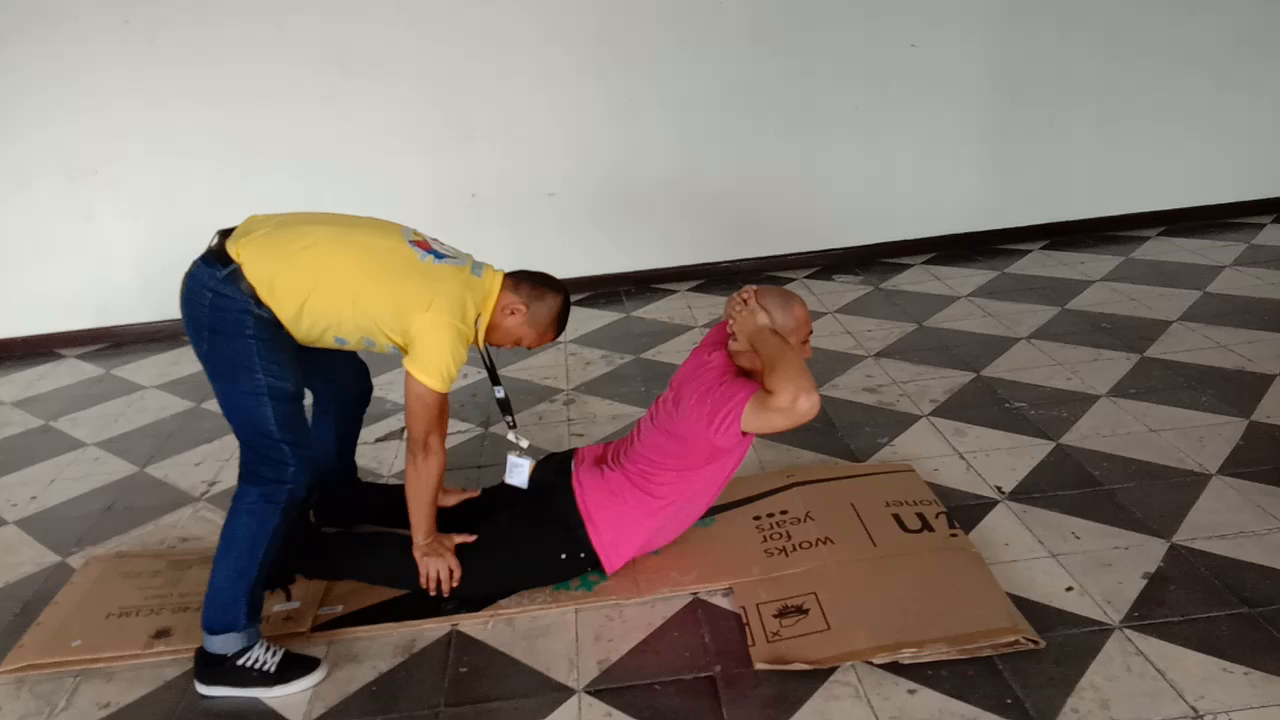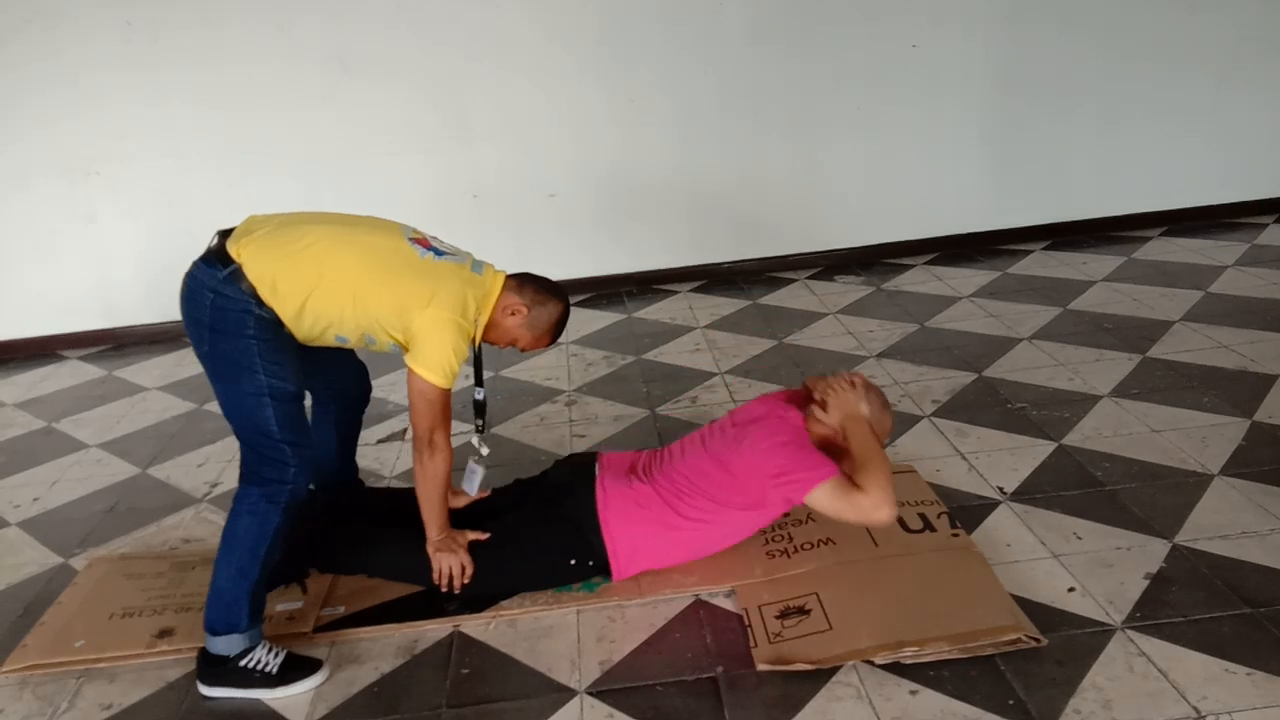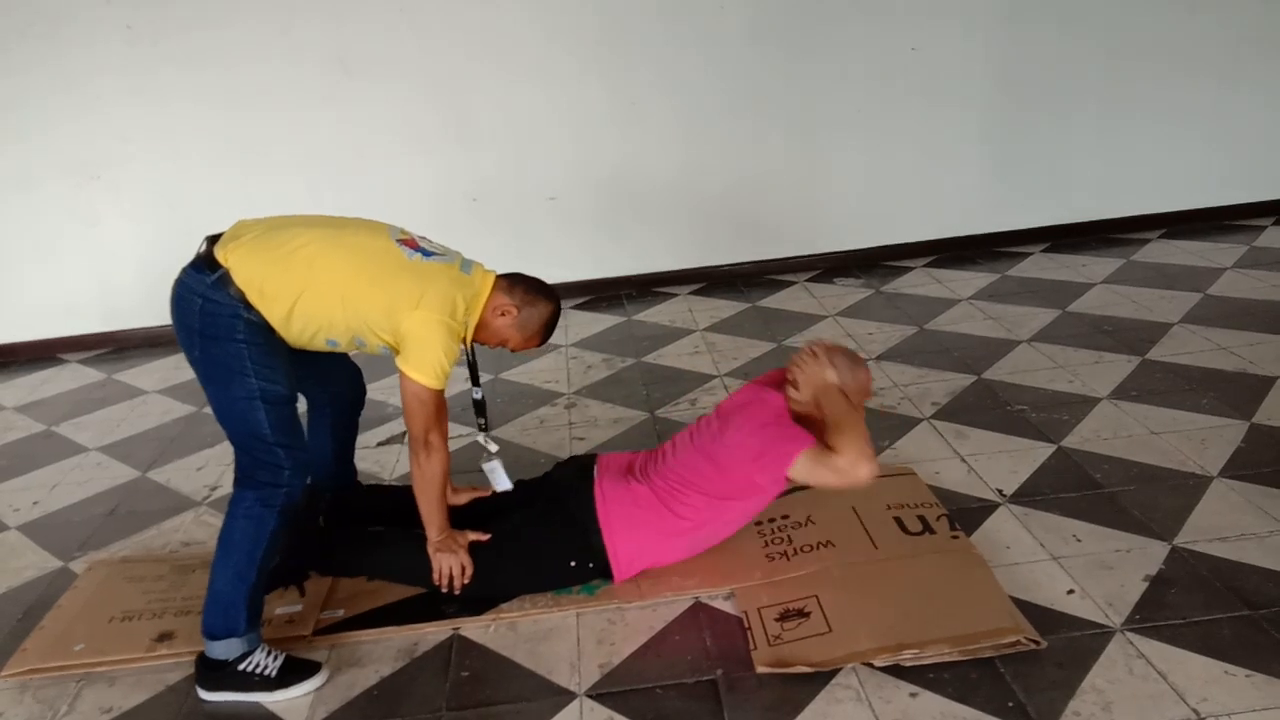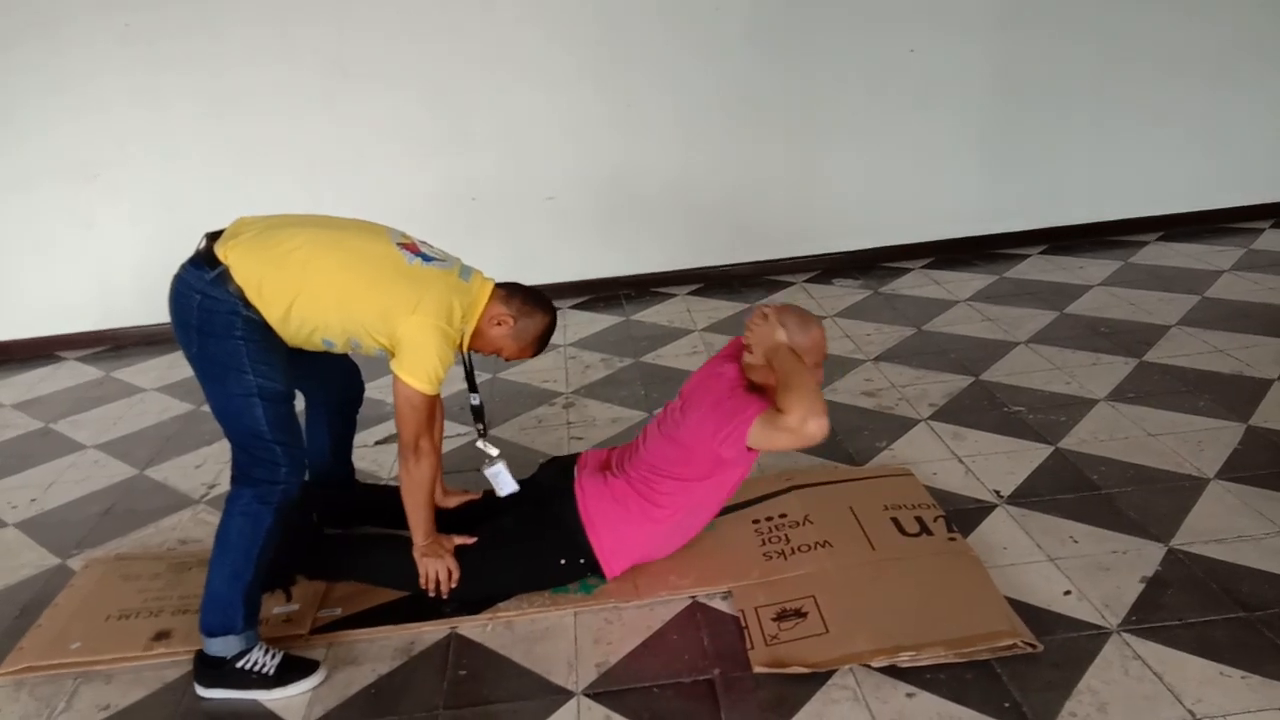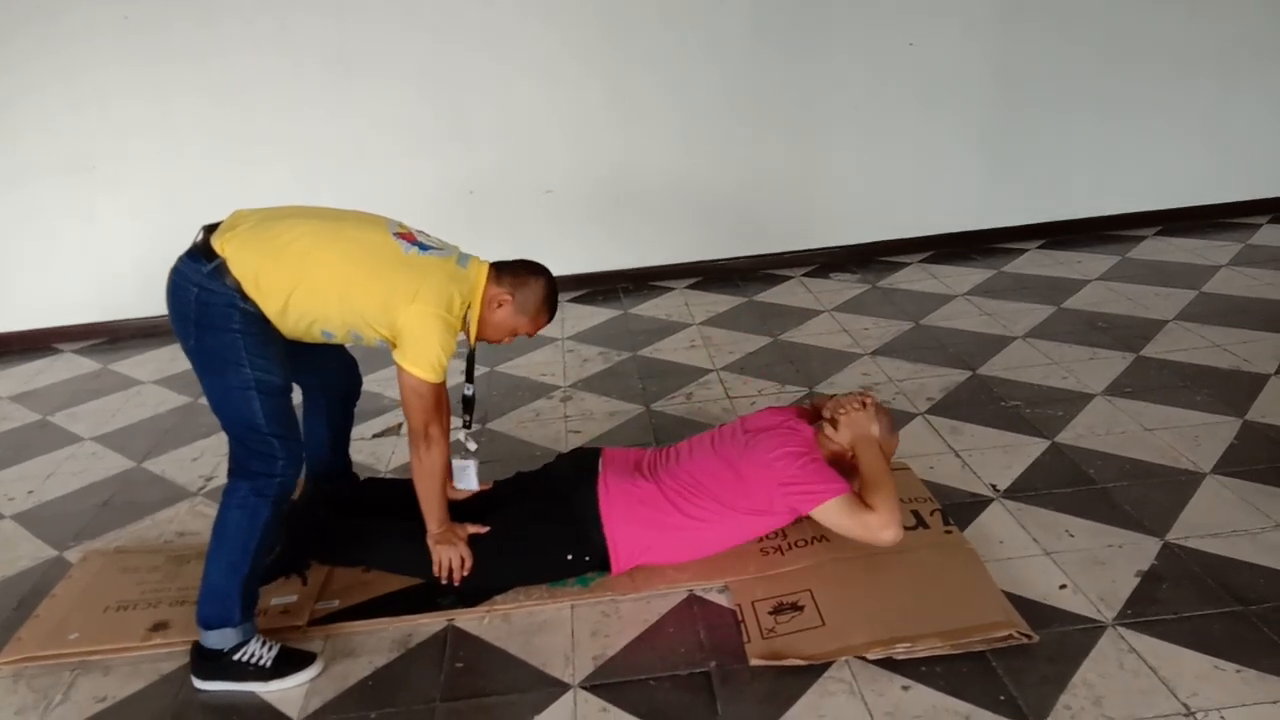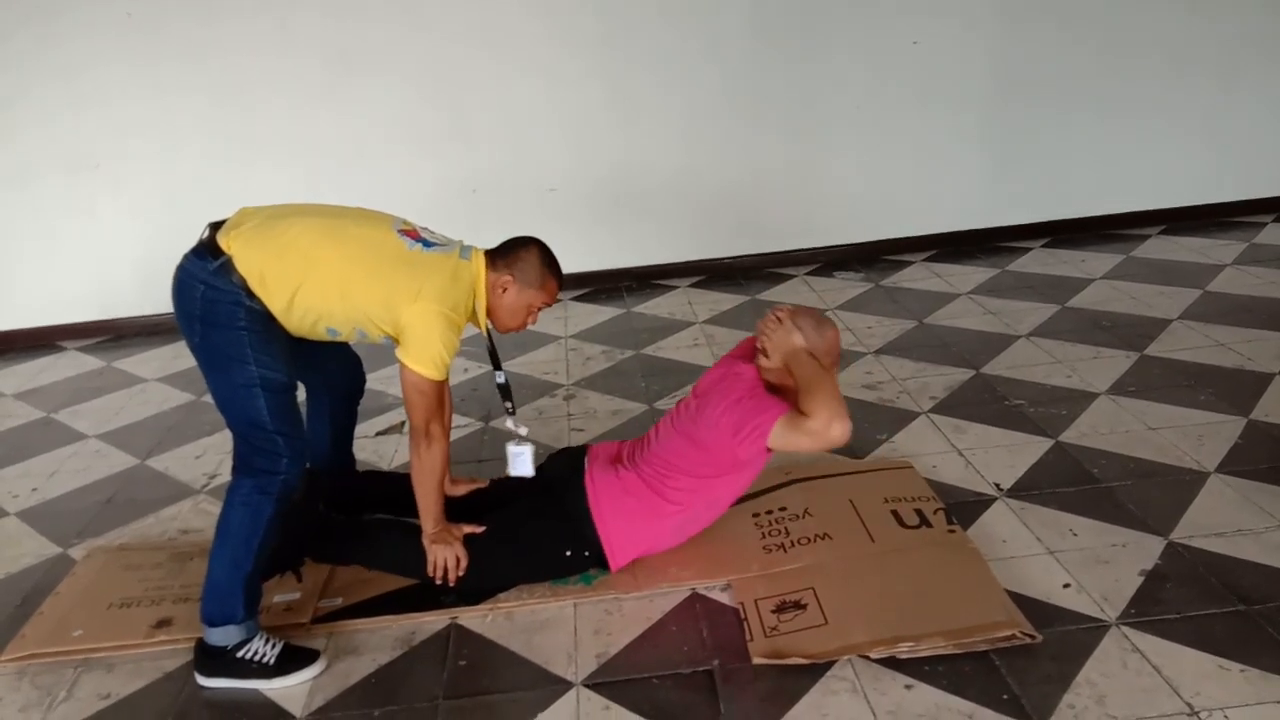
dt=0.4s
person 1, frame 1
left shoulder: (721, 347)
right shoulder: (723, 397)
right elbow: (801, 402)
right wrist: (763, 330)
left hip: (572, 479)
right hip: (577, 532)
left knee: (446, 518)
left ankle: (325, 501)
right ankle: (297, 552)
person 1, frame 2
left shoulder: (784, 408)
right shoulder: (789, 454)
left elbow: (807, 393)
right elbow: (877, 507)
left wrist: (827, 394)
right wrist: (854, 425)
left hip: (588, 481)
right hip: (586, 537)
left knee: (455, 521)
left ankle: (320, 510)
right ankle: (305, 546)
person 1, frame 3
left shoulder: (771, 392)
right shoulder: (774, 436)
left elbow: (800, 378)
right elbow: (857, 466)
right wrist: (832, 396)
left hip: (589, 484)
right hip: (590, 542)
left knee: (459, 519)
left ankle: (327, 507)
right ankle: (305, 550)
person 1, frame 4
left shoulder: (731, 363)
right shoulder: (733, 406)
left elbow: (752, 345)
right elbow: (811, 424)
right wrist: (783, 350)
left hip: (571, 485)
right hip: (573, 540)
left knee: (447, 520)
right knee: (446, 575)
left ankle: (316, 508)
right ankle: (296, 552)
person 1, frame 5
left shoulder: (790, 422)
right shoulder: (797, 464)
left elbow: (825, 410)
right elbow: (884, 526)
right wrist: (866, 443)
left hip: (592, 477)
right hip: (590, 534)
left knee: (461, 512)
left ankle: (325, 504)
right ankle: (308, 536)
person 1, frame 6
left shoulder: (744, 361)
right shoulder: (751, 407)
left elbow: (772, 340)
right elbow: (833, 428)
right wrist: (797, 355)
left hip: (581, 474)
right hip: (585, 530)
left knee: (456, 508)
left ankle: (323, 497)
right ankle: (304, 535)
person 2, frame 1
left shoulder: (468, 282)
right shoulder: (447, 320)
left elbow: (432, 405)
right elbow: (424, 443)
left wrist: (436, 491)
right wrist: (425, 541)
left hip: (256, 264)
right hip: (230, 301)
left knee: (346, 386)
right knee: (280, 471)
right ankle: (227, 649)
person 2, frame 2
left shoulder: (467, 281)
right shoulder: (448, 317)
left elbow: (435, 402)
right elbow: (430, 440)
left wrist: (441, 491)
right wrist: (439, 537)
left hip: (253, 267)
right hip: (231, 302)
left knee: (344, 387)
right knee: (282, 469)
right ankle: (229, 650)
person 2, frame 3
left shoulder: (458, 280)
right shoulder: (438, 317)
left elbow: (431, 399)
right elbow: (426, 440)
left wrist: (444, 491)
right wrist: (439, 536)
left hip: (244, 273)
right hip: (221, 306)
left knee: (340, 390)
right knee: (277, 473)
right ankle: (227, 654)
person 2, frame 4
left shoulder: (457, 287)
right shoulder: (433, 323)
left elbow: (428, 402)
right elbow: (416, 446)
left wrist: (436, 491)
right wrist: (425, 543)
left hip: (247, 269)
right hip: (219, 303)
left knee: (338, 388)
right knee: (275, 469)
right ankle: (226, 651)
person 2, frame 5
left shoulder: (452, 273)
right shoulder: (434, 310)
left elbow: (433, 396)
right elbow: (426, 433)
left wrist: (442, 486)
right wrist: (438, 529)
left hip: (242, 263)
right hip: (216, 295)
left knee: (335, 381)
right knee: (272, 463)
right ankle: (222, 644)
person 2, frame 6
left shoulder: (456, 268)
right shoulder: (438, 305)
left elbow: (436, 388)
right elbow: (425, 431)
left wrist: (443, 480)
right wrist: (433, 529)
left hip: (251, 261)
right hip: (222, 293)
left knee: (339, 380)
right knee: (276, 460)
right ankle: (226, 640)
